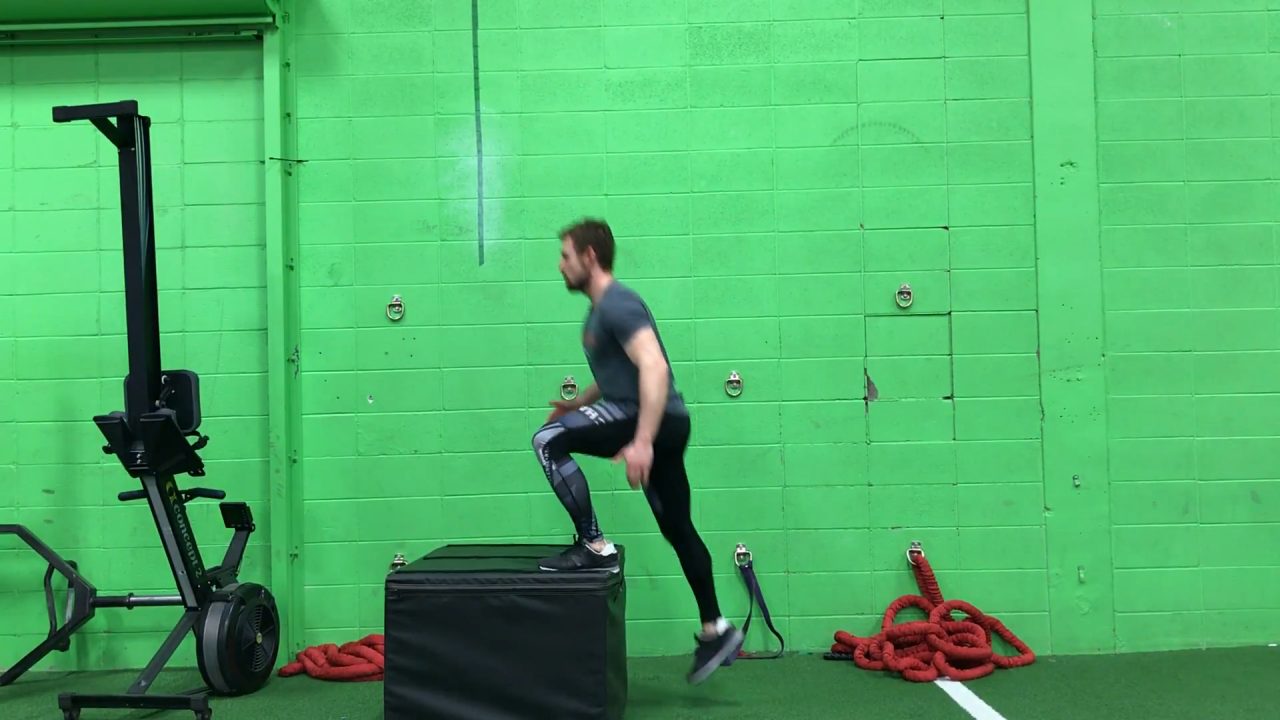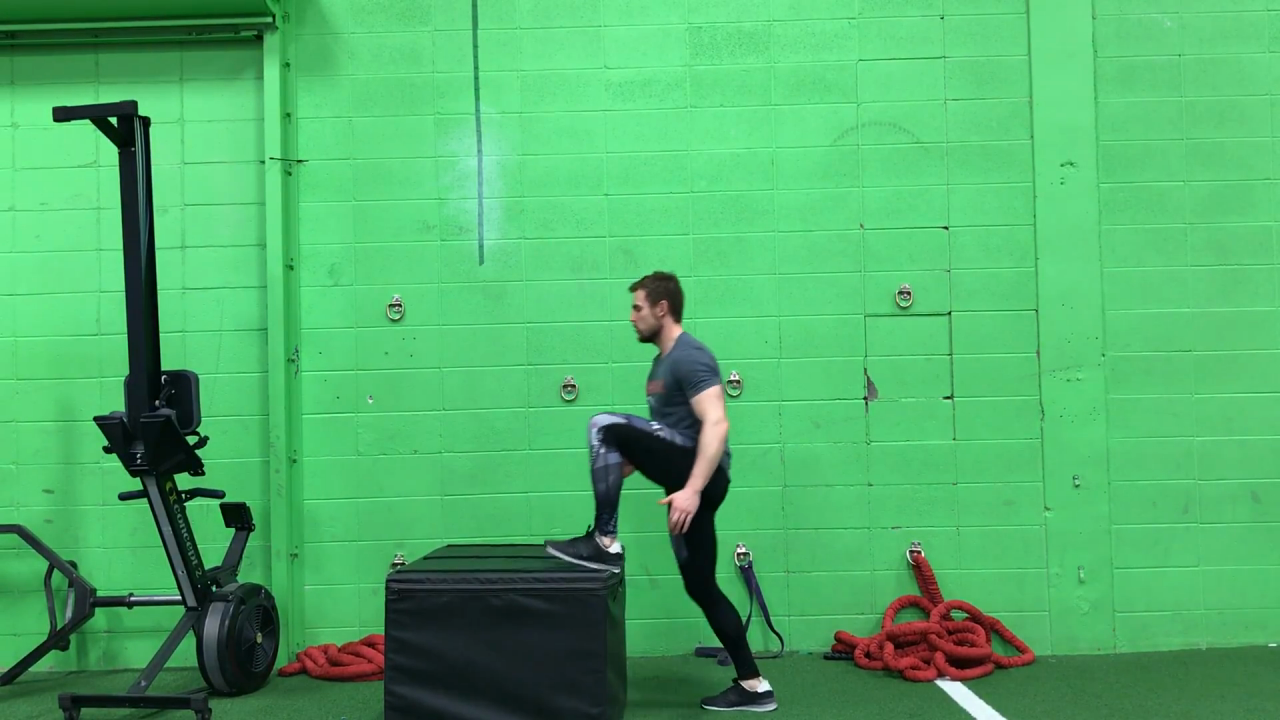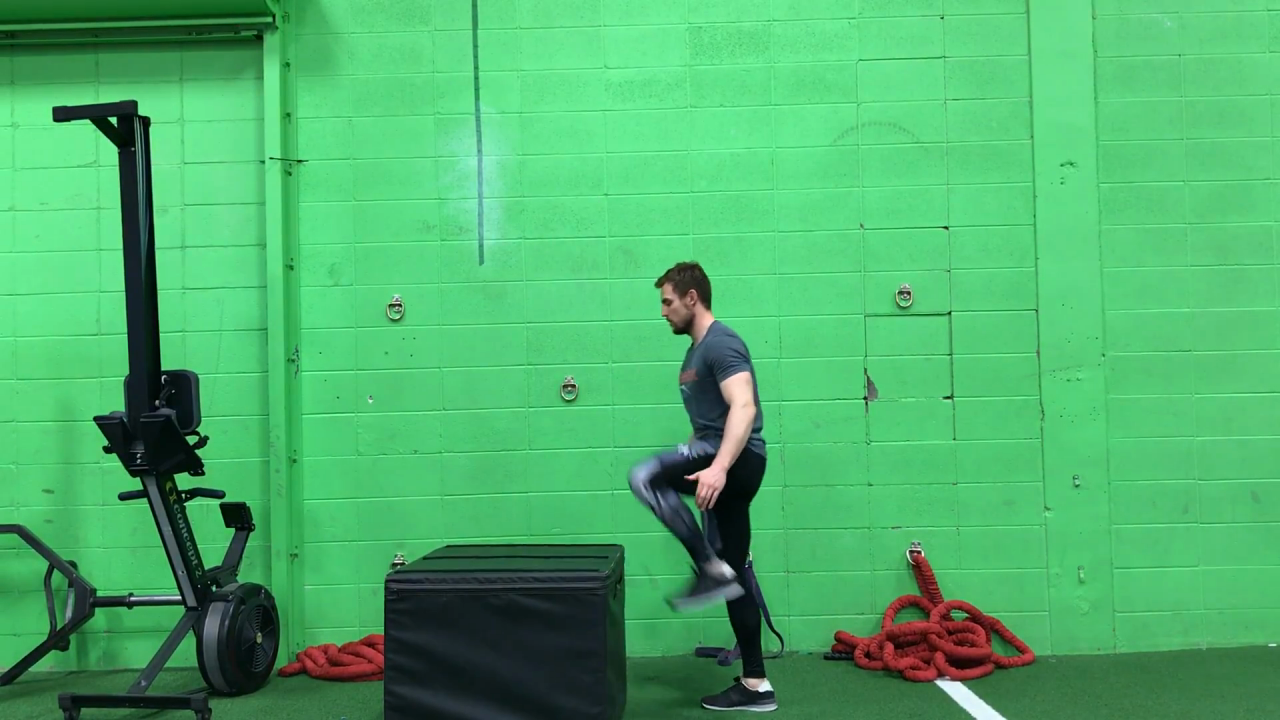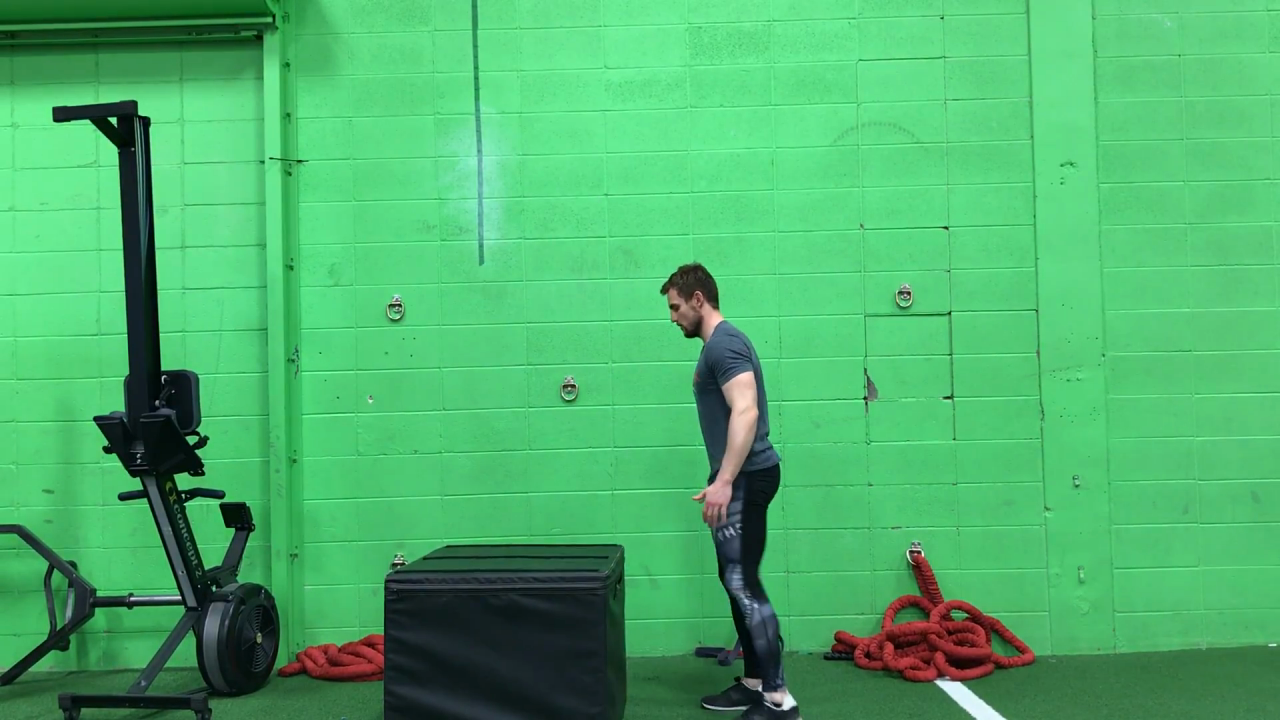
dt=0.3s
person 1, frame 1
left shoulder: (618, 304)
right shoulder: (600, 308)
left elbow: (655, 368)
left wrist: (641, 441)
right wrist: (577, 405)
left hip: (653, 424)
right hip: (663, 425)
left knee: (548, 442)
right knee: (677, 529)
left ankle: (596, 548)
right ankle: (716, 629)
person 1, frame 2
left shoulder: (689, 356)
right shoulder: (665, 359)
left elbow: (717, 424)
left wrist: (692, 489)
right wrist: (634, 458)
left hip: (700, 473)
right hip: (692, 474)
left knee: (604, 425)
right knee: (701, 584)
left ankle: (604, 543)
right ankle: (754, 684)
person 1, frame 3
left shoulder: (720, 343)
right shoulder: (698, 348)
left elbow: (745, 409)
left wrist: (718, 467)
right wrist: (695, 469)
left hip: (735, 462)
right hip: (722, 467)
left knee: (645, 474)
right knee: (735, 574)
left ankle: (713, 569)
right ankle: (756, 684)
person 1, frame 4
left shoulder: (725, 343)
right shoulder: (717, 346)
left elbow: (747, 413)
left wrist: (724, 481)
right wrist: (720, 482)
left hip: (746, 477)
right hip: (741, 477)
left knee: (742, 584)
right knee: (740, 581)
